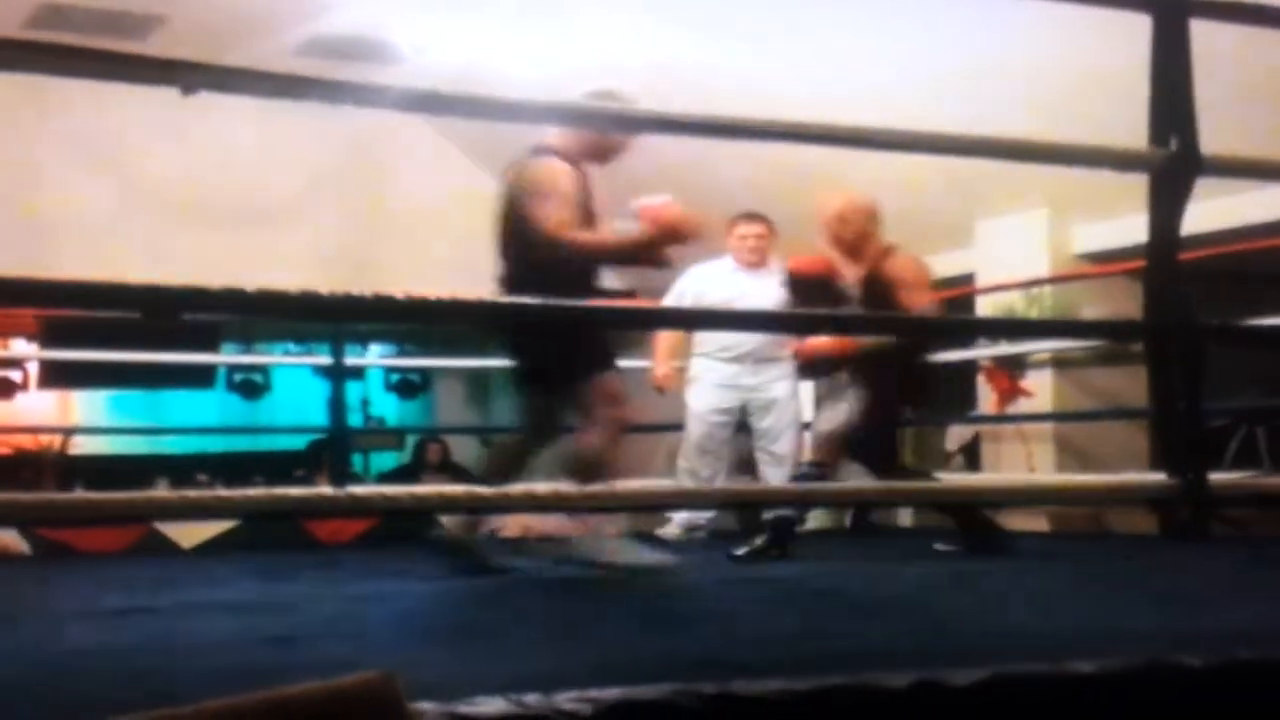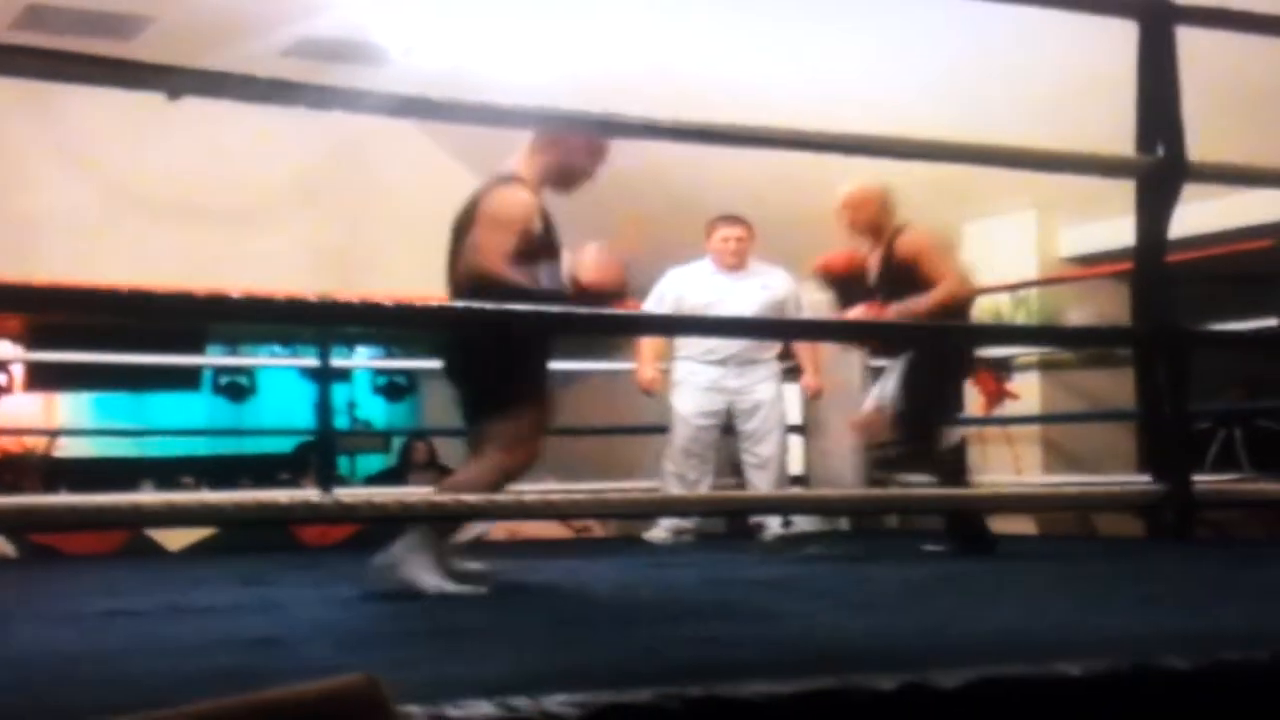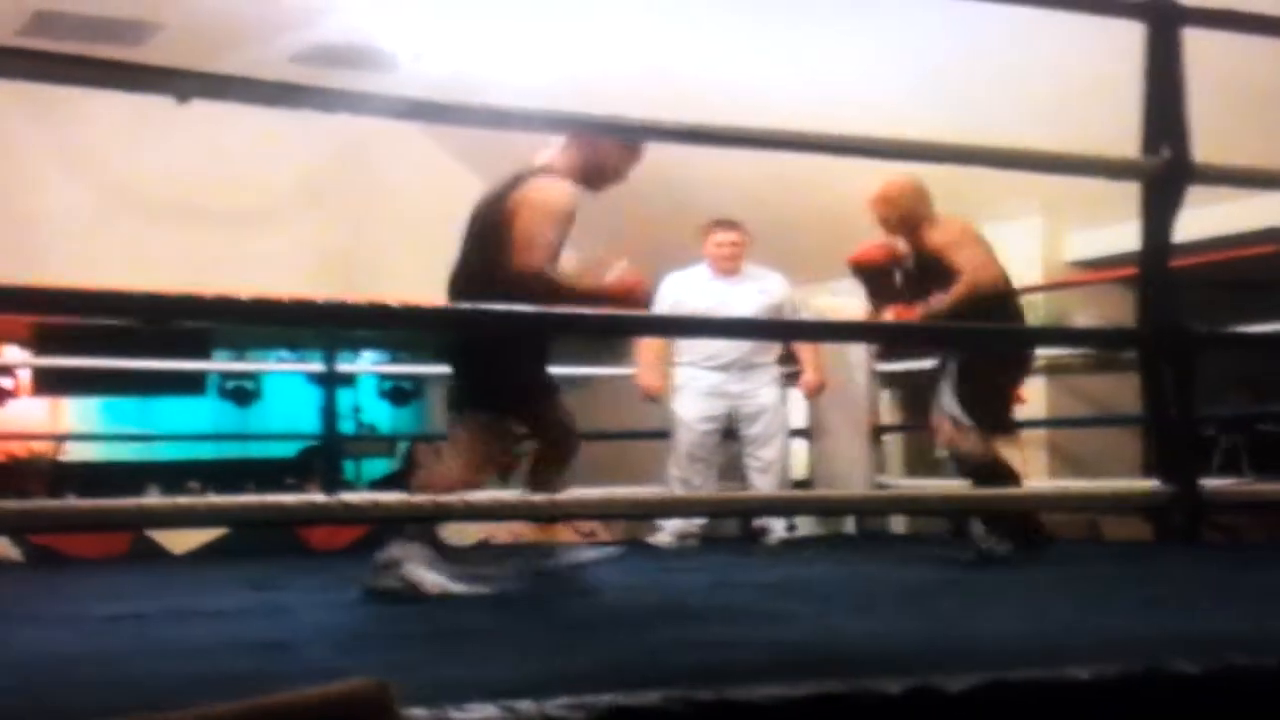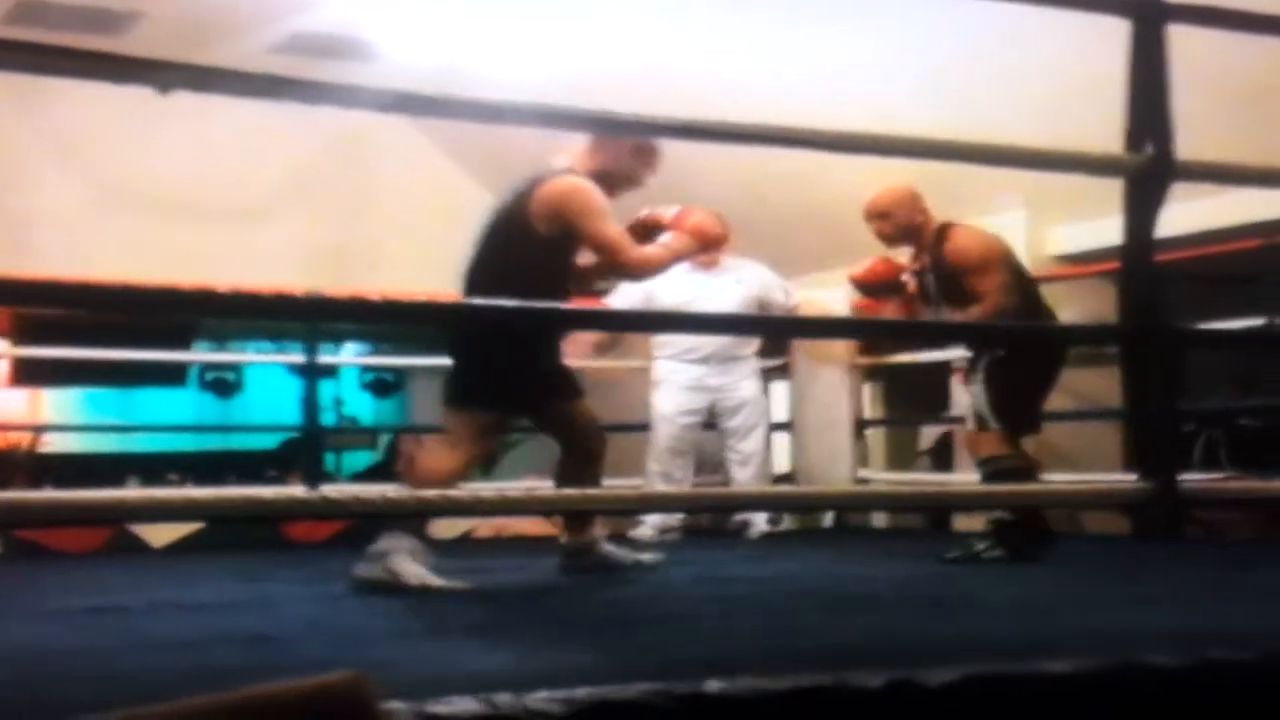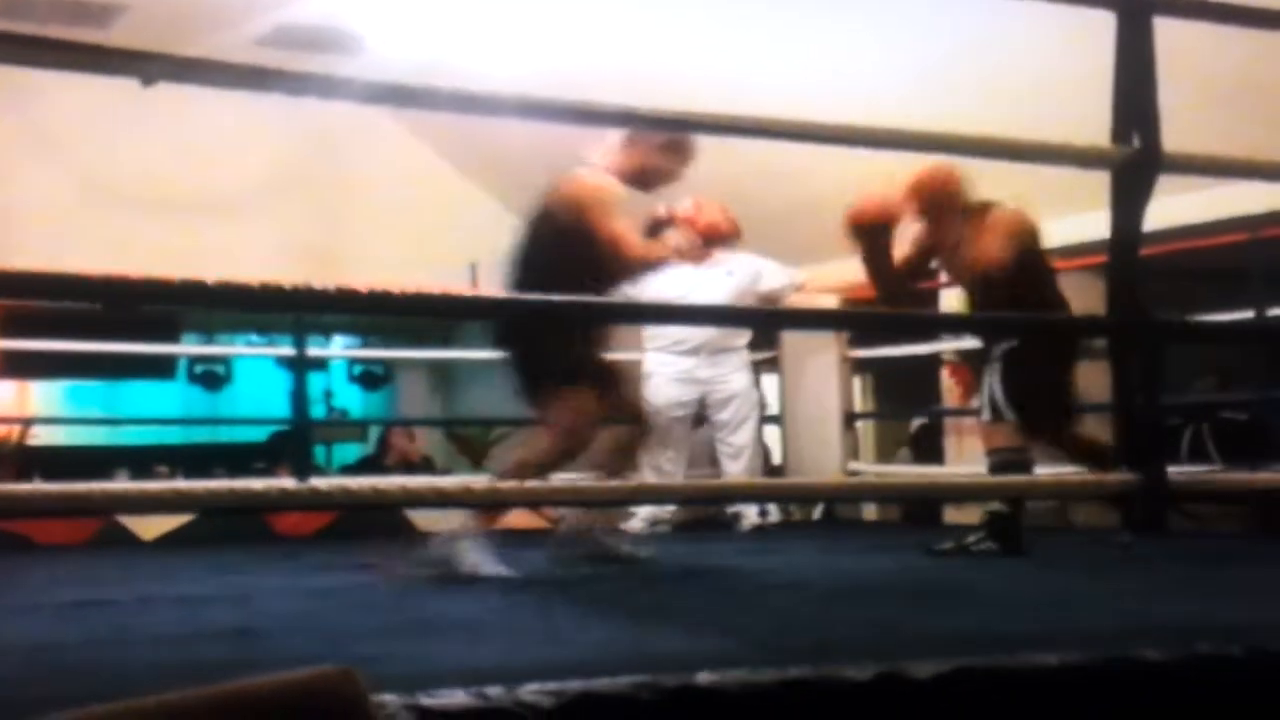
dt=0.2s
person 1, frame 1
left shoulder: (547, 171)
right shoulder: (550, 172)
left elbow: (565, 246)
right elbow: (559, 240)
left wrist: (638, 245)
right wrist: (642, 234)
left hip: (545, 316)
right hip: (555, 315)
left knee: (537, 426)
right knee: (609, 411)
right ankle: (590, 530)
person 1, frame 2
left shoulder: (515, 200)
right shoulder: (516, 202)
right elbow: (481, 270)
left wrist: (574, 282)
right wrist: (568, 284)
left hip: (497, 347)
right hip: (497, 347)
left knee: (492, 456)
right knee: (507, 454)
left ankle: (431, 550)
right ankle: (412, 550)
person 1, frame 3
left shoulder: (531, 186)
right shoulder: (554, 191)
right elbow: (529, 269)
left wrist: (586, 293)
right wrist: (602, 292)
left hip: (500, 337)
right hip: (496, 337)
left knee: (560, 435)
right knee: (476, 448)
left ankle: (548, 541)
right ankle: (406, 554)
person 1, frame 4
left shoulder: (554, 191)
right shoulder: (575, 191)
right elbow: (630, 263)
left wrist: (637, 234)
right wrist: (684, 242)
left hip: (518, 339)
right hip: (502, 337)
left knee: (586, 436)
right knee: (467, 441)
left ankle: (583, 544)
right ankle: (394, 547)
person 1, frame 5
left shoulder: (597, 190)
right shoulder: (597, 188)
left elbow: (604, 265)
right elbow: (633, 258)
left wrist: (662, 237)
right wrist: (682, 239)
left hip: (562, 330)
right hip: (544, 329)
left knee: (632, 418)
right knee: (571, 427)
left ankle: (583, 520)
right ankle: (470, 534)
person 2, frame 1
left shoulder: (897, 265)
right shoulder: (842, 268)
left elbow: (925, 321)
left wrist: (853, 344)
left hip: (886, 373)
right hip: (865, 371)
left knee: (826, 441)
right knee: (885, 465)
left ankle: (778, 535)
right ankle: (979, 529)
person 2, frame 2
left shoulder: (913, 242)
right shoulder: (869, 256)
left elbow: (960, 288)
right elbow: (863, 312)
left wrist: (895, 314)
right wrist: (846, 290)
left hip: (934, 350)
right hip: (916, 354)
left knee: (875, 421)
right knee: (927, 445)
right ankle: (969, 531)
person 2, frame 3
left shoulder: (945, 235)
right shoulder: (907, 251)
left elbow: (986, 279)
right elbow: (904, 311)
left wrist: (928, 310)
right wrist: (882, 283)
left hip: (985, 341)
right hip: (971, 346)
left knee: (959, 433)
right knee: (962, 434)
left ankle: (1016, 526)
right ankle: (1010, 525)
person 2, frame 4
left shoulder: (965, 244)
right shoulder: (920, 261)
left elbow: (1002, 304)
right elbow: (928, 313)
right wrist: (895, 297)
left hip: (1022, 343)
right hip: (1003, 348)
left knee: (985, 433)
right knee: (994, 437)
left ankle: (1015, 533)
right ankle: (1029, 527)
person 2, frame 5
left shoulder: (1001, 221)
right shoulder: (929, 233)
left elbow: (978, 268)
right elbow: (892, 289)
left wrist: (952, 228)
right wrist: (874, 244)
left hip: (1037, 333)
right hip: (1009, 336)
left knee: (998, 421)
right knee: (1051, 429)
left ankle: (1002, 528)
person 3, frame 1
left shoulder: (791, 278)
right shoulder: (702, 276)
right wrist: (662, 361)
left hip: (774, 374)
right hip: (715, 373)
left knee: (780, 448)
right knee: (702, 444)
left ankle: (782, 515)
right ankle: (690, 517)
person 3, frame 2
left shoulder: (777, 280)
right shoulder: (679, 278)
left wrist: (810, 371)
right wrist: (647, 365)
left hip: (758, 375)
right hip: (699, 375)
left knee: (765, 451)
right knee: (687, 449)
left ankle: (771, 520)
right ankle: (677, 520)
person 3, frame 3
left shoulder: (773, 283)
right shoulder: (678, 284)
left wrist: (811, 368)
right wrist: (648, 370)
left hip: (758, 379)
right hip: (700, 380)
left knee: (768, 455)
right knee: (691, 452)
left ankle: (775, 523)
right ankle: (682, 524)
person 3, frame 4
left shoulder: (753, 273)
right shoulder: (656, 276)
left elbow: (791, 307)
right elbow: (613, 311)
left hip: (737, 373)
right hip: (679, 374)
left knee: (749, 447)
right knee: (670, 447)
left ankle: (756, 517)
right ankle: (662, 519)
person 3, frame 5
left shoulder: (743, 265)
right shoulder: (650, 272)
left elbow: (801, 282)
left wrist: (861, 280)
left hip: (727, 365)
right hip: (669, 366)
left knee: (740, 440)
right knee: (661, 439)
left ankle: (747, 507)
right ankle: (653, 511)
